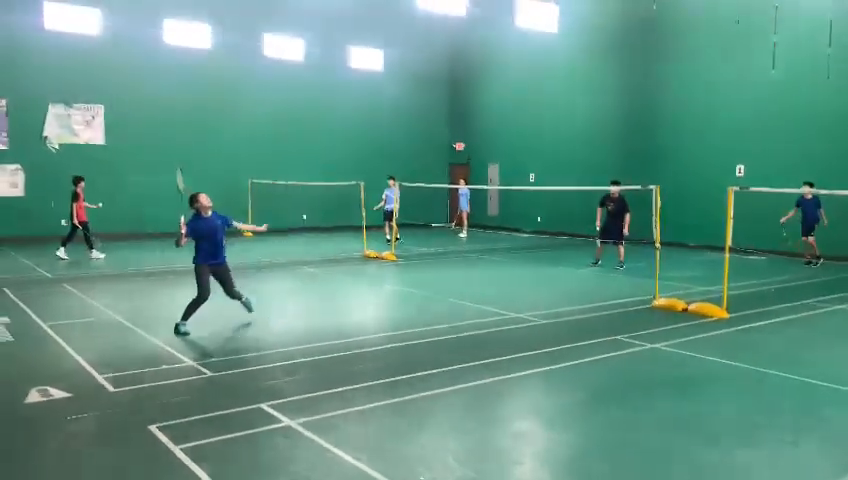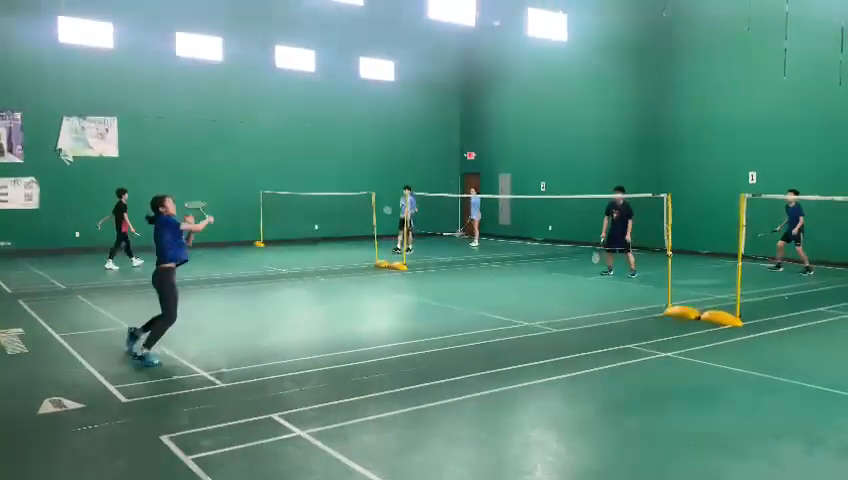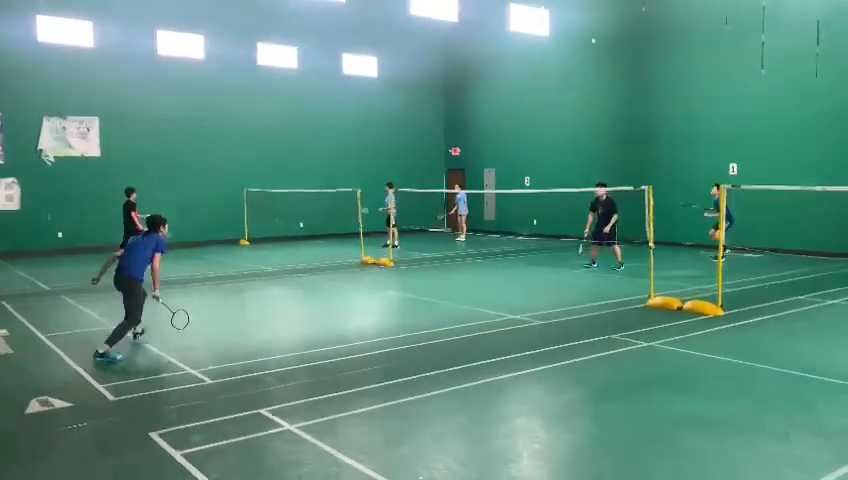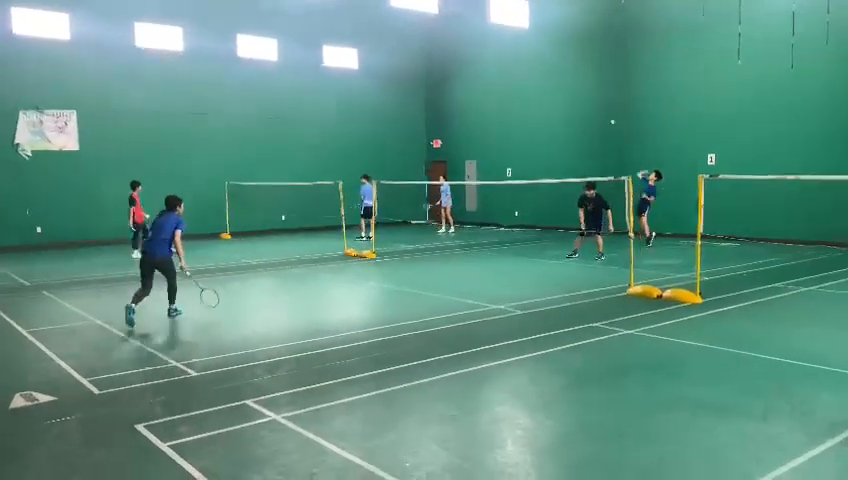
dt=0.5s
person 1, frame 1
left shoulder: (219, 217)
right shoulder: (194, 223)
left elbow: (238, 226)
right elbow: (179, 244)
left wrist: (258, 228)
right wrist: (182, 233)
left hip: (220, 262)
right hip: (203, 264)
left knee: (231, 292)
right knee: (203, 295)
left ankle: (242, 299)
right ankle: (182, 323)
person 1, frame 2
left shoulder: (170, 225)
right shoulder: (166, 222)
left elbow: (186, 244)
right elbow: (196, 228)
left wrist: (190, 229)
right wrist: (207, 221)
left hip: (168, 274)
right hip: (165, 275)
left knee: (168, 315)
right knee: (170, 317)
left ankle: (137, 332)
right ankle: (143, 352)
person 1, frame 3
left shoulder: (137, 239)
right shoulder: (159, 241)
left elbow: (115, 256)
right elbow: (155, 265)
left wrist: (99, 275)
right wrist: (156, 288)
left hip: (119, 277)
right hip: (131, 279)
left knee: (142, 295)
right knee: (131, 318)
left ankle: (136, 331)
right ankle: (103, 350)
person 1, frame 4
left shoulder: (158, 218)
right shoulder: (179, 220)
right elbow: (177, 240)
right wrist: (182, 260)
left hip: (147, 254)
right hip: (163, 257)
left knee: (146, 287)
right knee: (171, 280)
left ankle: (132, 305)
right ankle: (172, 308)
